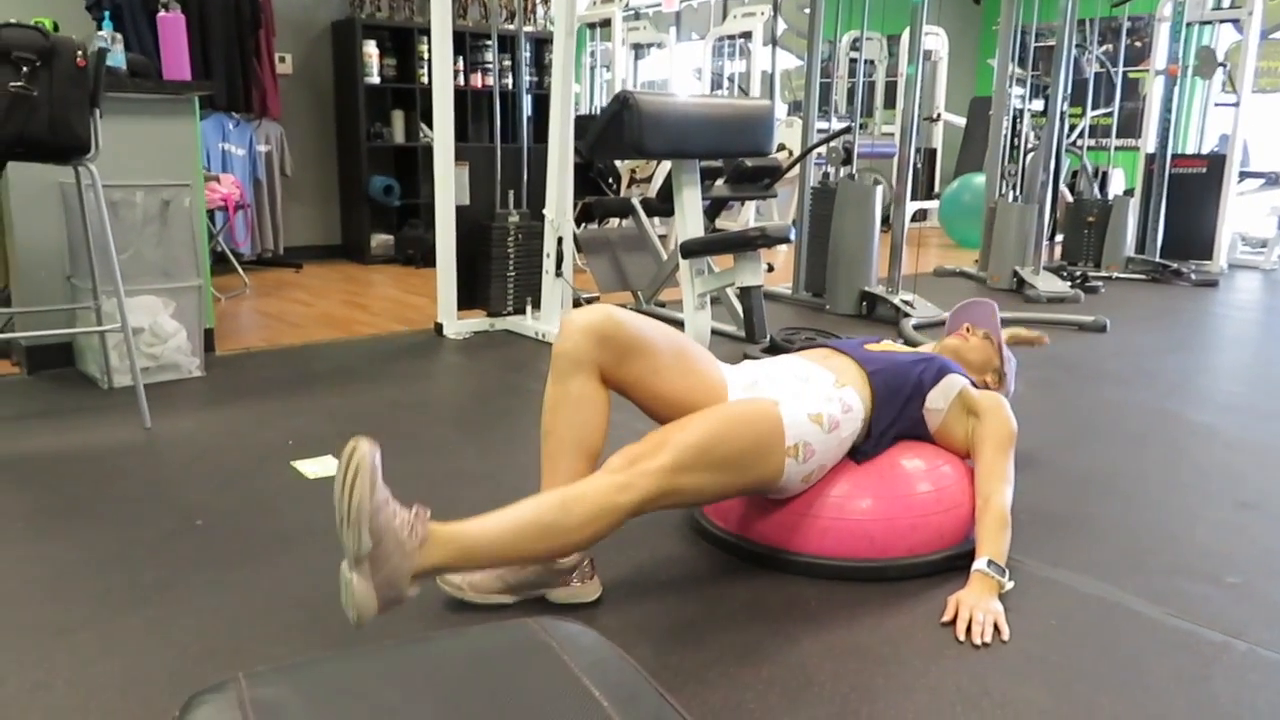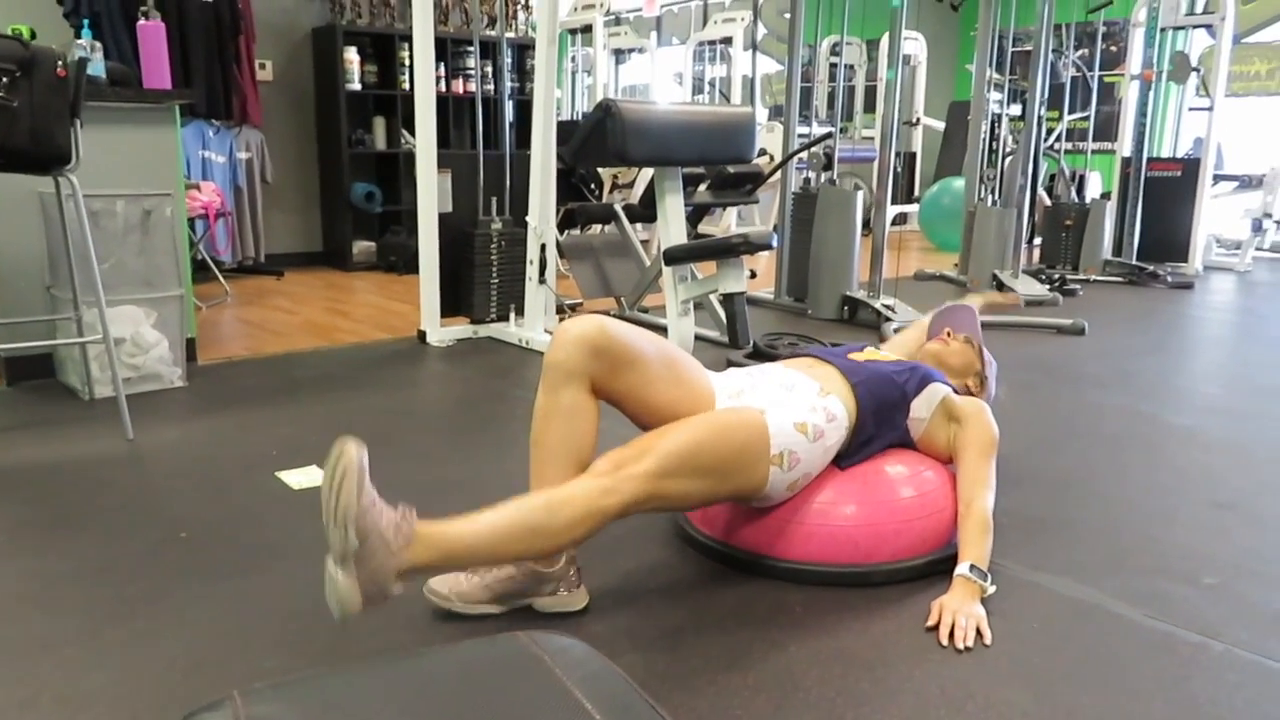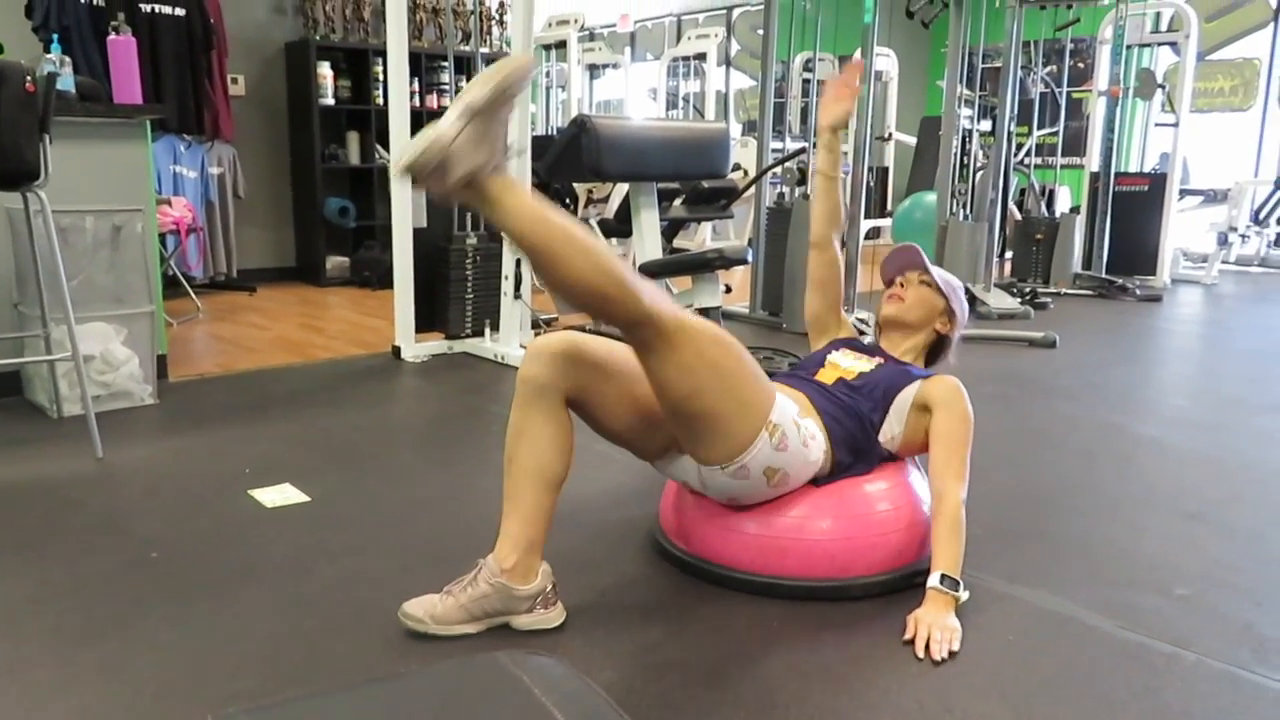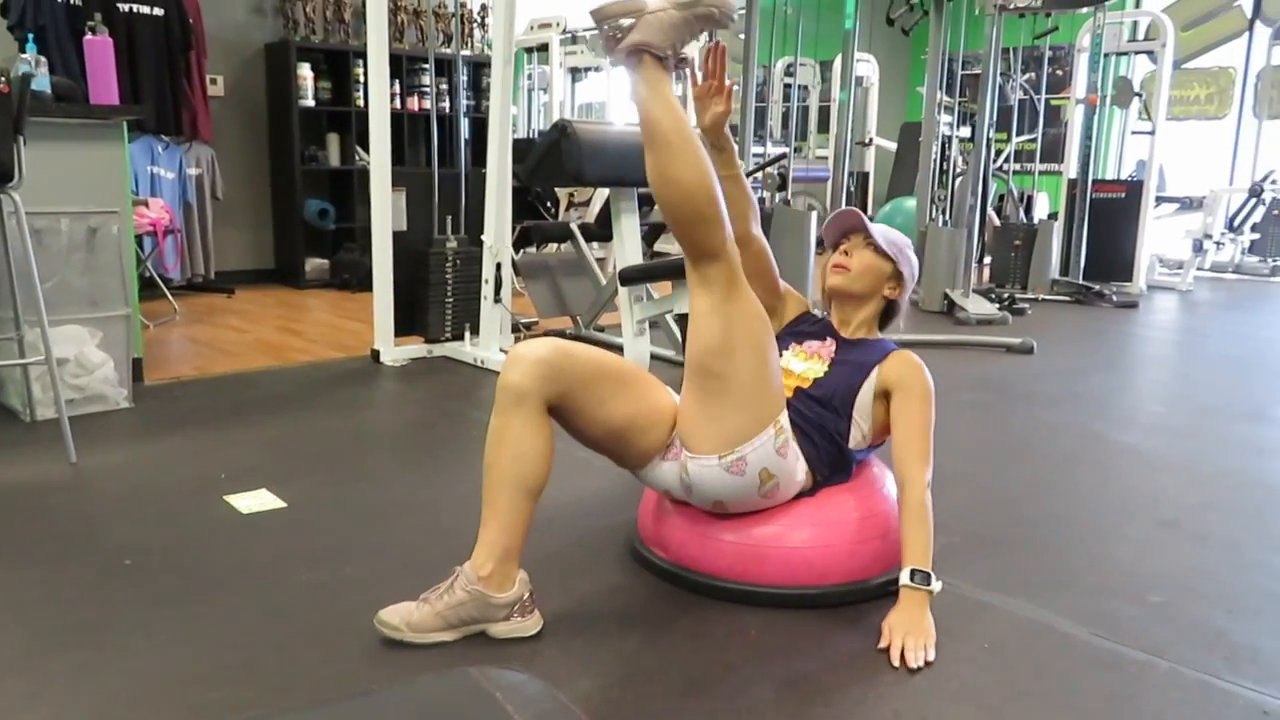
dt=0.4s
person 1, frame 1
left shoulder: (980, 405)
right shoulder: (921, 366)
left elbow: (996, 492)
left wrist: (985, 578)
right wrist: (985, 325)
left hip: (818, 411)
right hip: (754, 381)
left knee: (634, 475)
right knee: (588, 330)
left ankle: (414, 548)
right ankle: (555, 555)
person 1, frame 2
left shoulder: (964, 410)
right shoulder: (894, 364)
left elbow: (979, 496)
right elbow: (903, 341)
left wrist: (968, 582)
right wrist: (970, 303)
left hip: (803, 417)
right hip: (738, 388)
left knee: (619, 478)
right knee: (580, 340)
left ankle: (400, 551)
right ankle: (542, 564)
person 1, frame 3
left shoulder: (940, 394)
right shoulder: (842, 341)
left elbow: (951, 497)
right elbow: (824, 243)
left wrist: (942, 595)
right wrist: (830, 140)
left hip: (779, 444)
right hip: (712, 444)
left knee: (645, 310)
right knee: (552, 357)
left ankle: (480, 171)
right ankle: (518, 579)
person 1, frame 4
left shoulder: (899, 370)
right shoulder: (795, 320)
left elbow: (913, 480)
right elbow: (747, 235)
left wrist: (915, 598)
right wrist: (716, 135)
left hip: (750, 463)
right hip: (692, 451)
left knee: (708, 252)
right knee: (532, 365)
left ankle: (650, 60)
right ankle: (494, 585)
